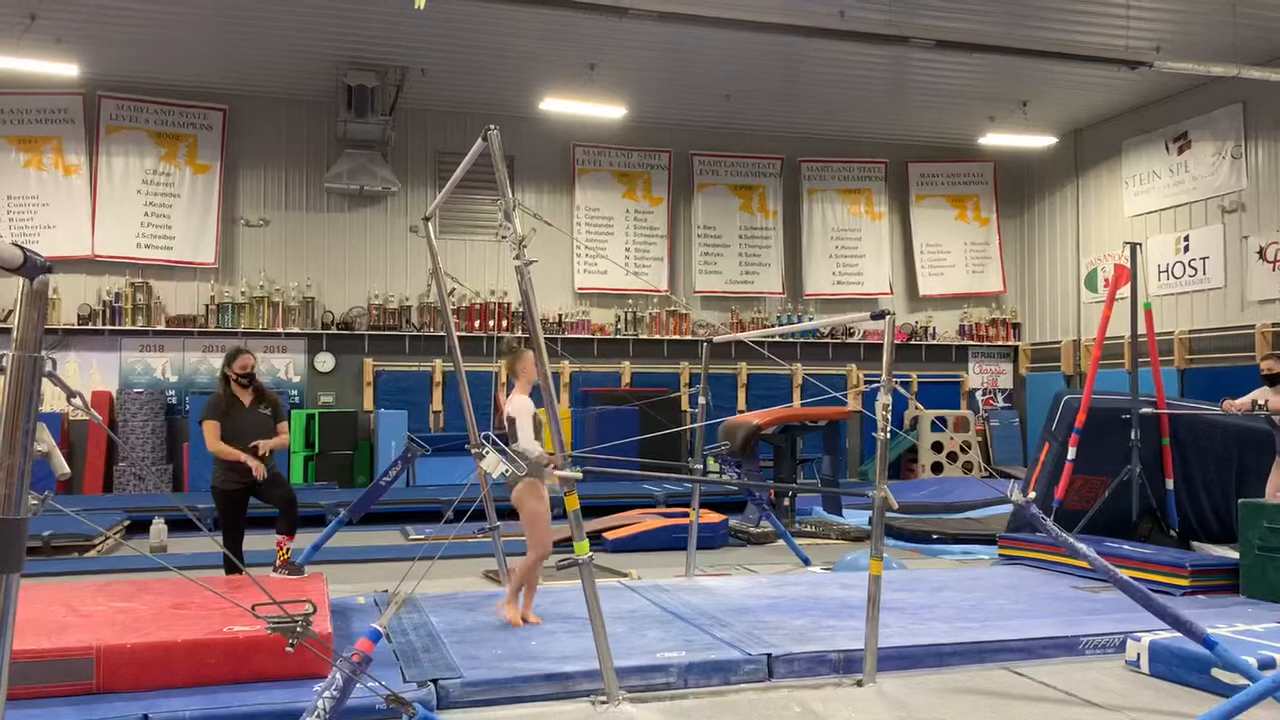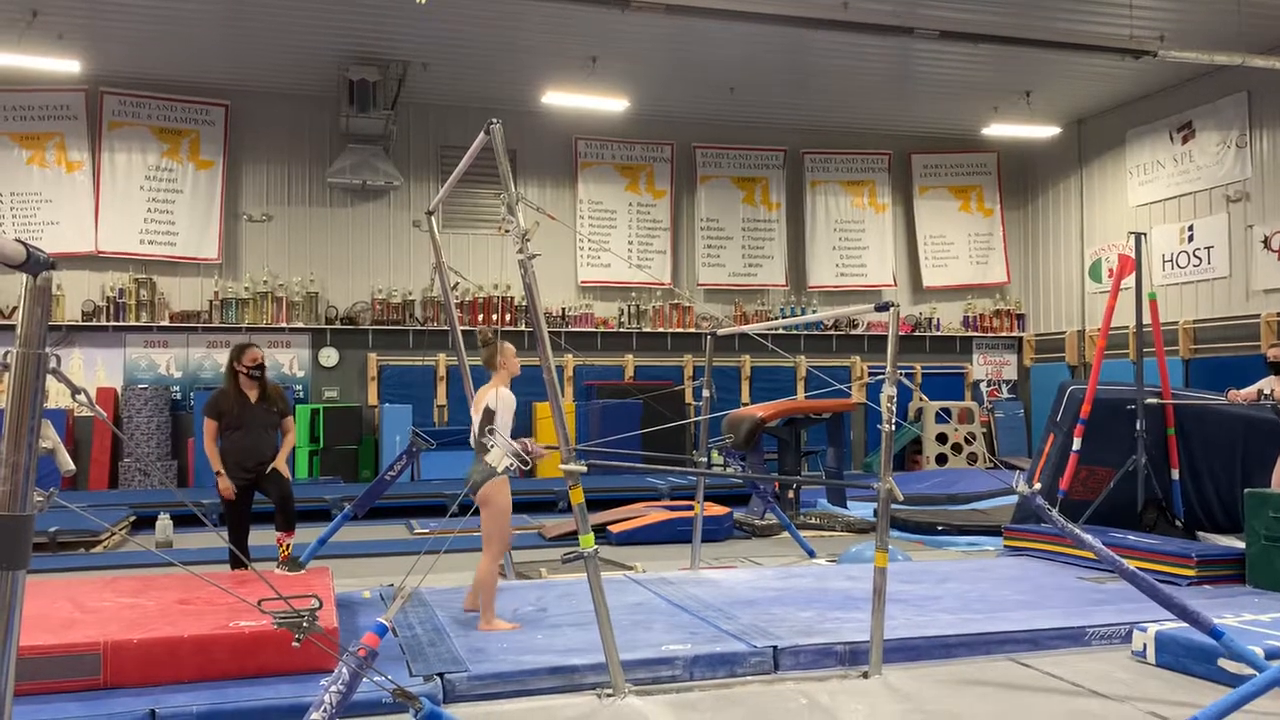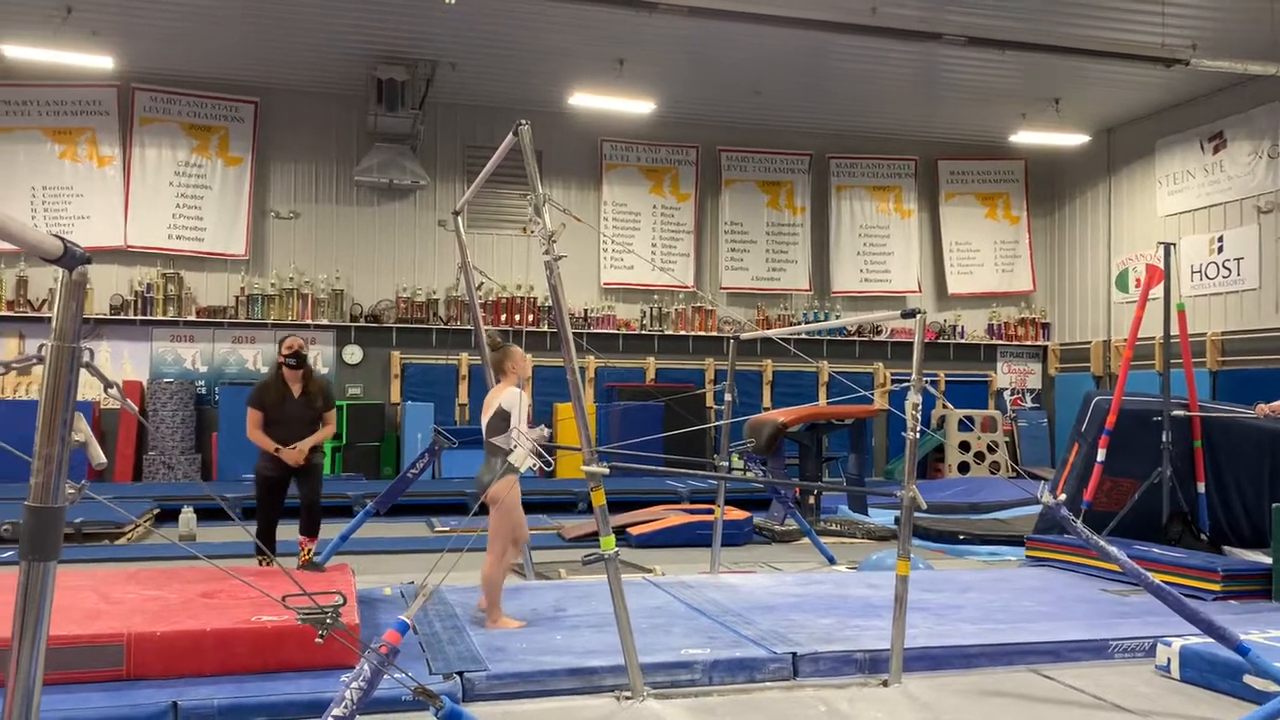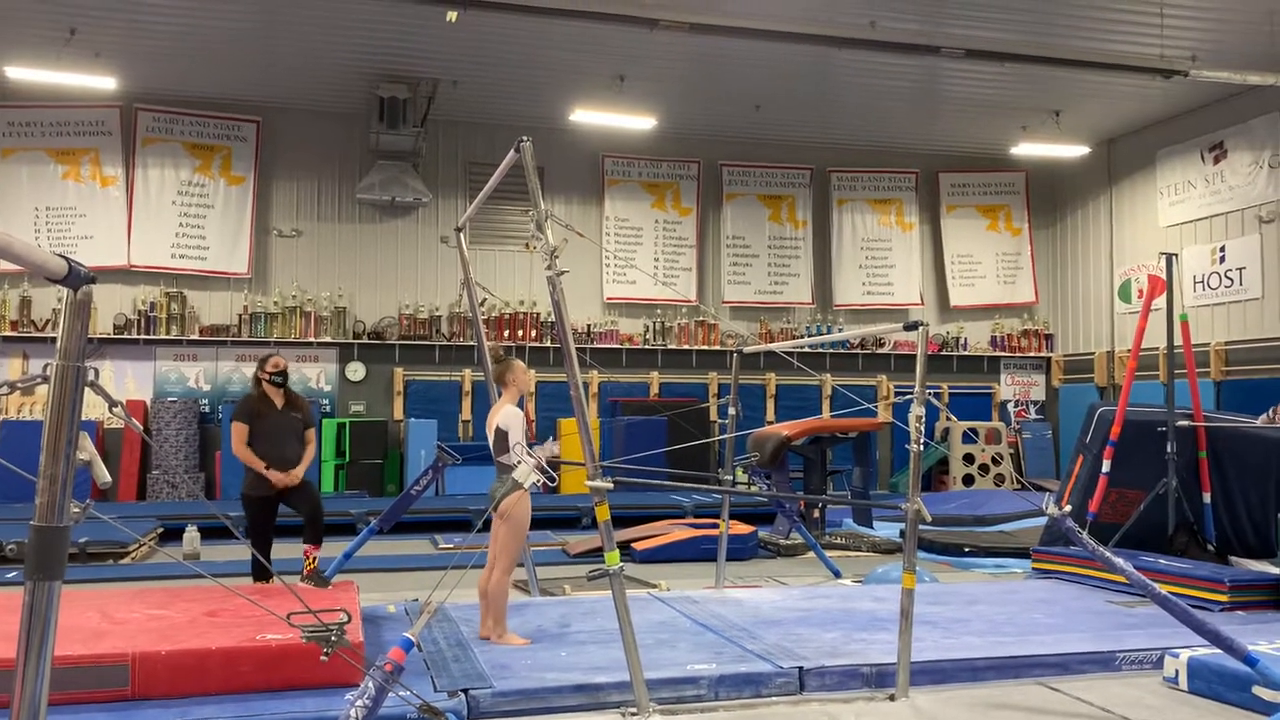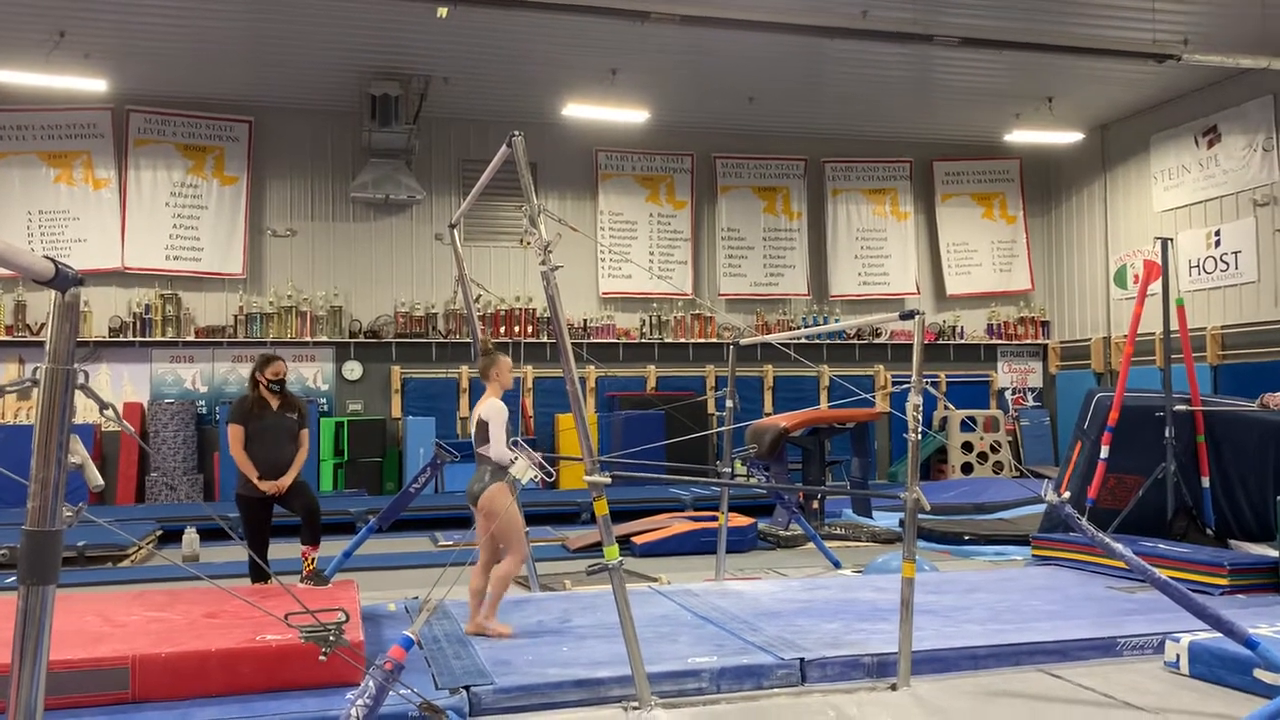
dt=1s
person 1, frame 1
left shoulder: (520, 402)
right shoulder: (521, 403)
right elbow: (528, 447)
left wrist: (545, 466)
right wrist: (551, 462)
left hip: (534, 479)
right hip: (526, 480)
left knee: (540, 550)
right knee: (541, 549)
left ankle: (526, 608)
right ankle: (511, 601)
person 1, frame 2
left shoulder: (481, 394)
right shoulder: (505, 396)
right elbow: (501, 446)
left wrist: (517, 445)
right wrist: (526, 448)
left hip: (479, 472)
right hip: (493, 477)
left knee: (499, 542)
right knee: (493, 550)
left ankle: (474, 598)
right ankle: (488, 619)
person 1, frame 3
left shoulder: (493, 395)
right shoulder: (516, 395)
right elbow: (521, 446)
left wrist: (531, 436)
right wrist: (534, 440)
left hip: (489, 474)
right hip: (502, 478)
left knee: (519, 540)
right knee: (498, 551)
left ankle: (489, 600)
right ankle: (495, 616)
person 1, frame 4
left shoulder: (496, 411)
right shoulder: (514, 414)
right elbow: (520, 463)
left wrist: (534, 455)
left hip: (500, 489)
right hip: (514, 492)
left knee: (493, 564)
right knee: (504, 567)
left ankle: (486, 625)
right ankle: (500, 631)
person 1, frame 5
left shoulder: (481, 406)
right shoulder: (496, 407)
right elbow: (498, 454)
left wrist: (517, 458)
left hip: (479, 485)
right hip: (493, 487)
left knee: (487, 559)
right knee: (517, 553)
left ankle: (475, 621)
right ankle: (487, 616)
person 2, frame 1
left shoulder: (270, 400)
right shoulder: (217, 403)
left elbow: (285, 437)
right elbow: (213, 444)
left wrist: (268, 443)
right wrist: (246, 458)
left hip: (264, 473)
right hip: (229, 479)
left knee: (288, 499)
right knee: (232, 538)
left ankle: (282, 562)
person 2, frame 2
left shoulder: (275, 394)
right shoulder: (220, 398)
left elbow: (289, 432)
right elbow: (209, 441)
left wrist: (281, 459)
right wrist: (220, 474)
left hip: (267, 467)
right hip: (235, 474)
left knee: (285, 496)
right knee: (237, 532)
left ankle: (285, 558)
person 2, frame 3
left shoulder: (320, 387)
right shoulder: (265, 389)
left elbow: (330, 425)
right elbow: (253, 430)
left wrist: (307, 443)
right wrist: (280, 451)
left hip: (308, 458)
right hip: (272, 462)
left knee: (312, 502)
right knee: (267, 519)
left ankle: (306, 560)
right ankle: (265, 569)
person 2, frame 4
left shoulder: (299, 404)
right shoulder: (248, 404)
left elbow: (311, 443)
right elbow: (238, 447)
left wrist: (300, 469)
right wrist: (269, 471)
left hip: (293, 481)
right hip: (258, 486)
left knee: (315, 508)
right knee: (260, 543)
left ankle: (310, 571)
person 2, frame 5
left shoulder: (295, 405)
right shoulder: (243, 406)
left elbow: (303, 446)
right elbow: (236, 450)
left wrist: (289, 476)
right wrist: (259, 481)
left hip: (287, 481)
right hip: (252, 488)
left knee: (311, 508)
right knee: (257, 545)
left ankle: (309, 571)
